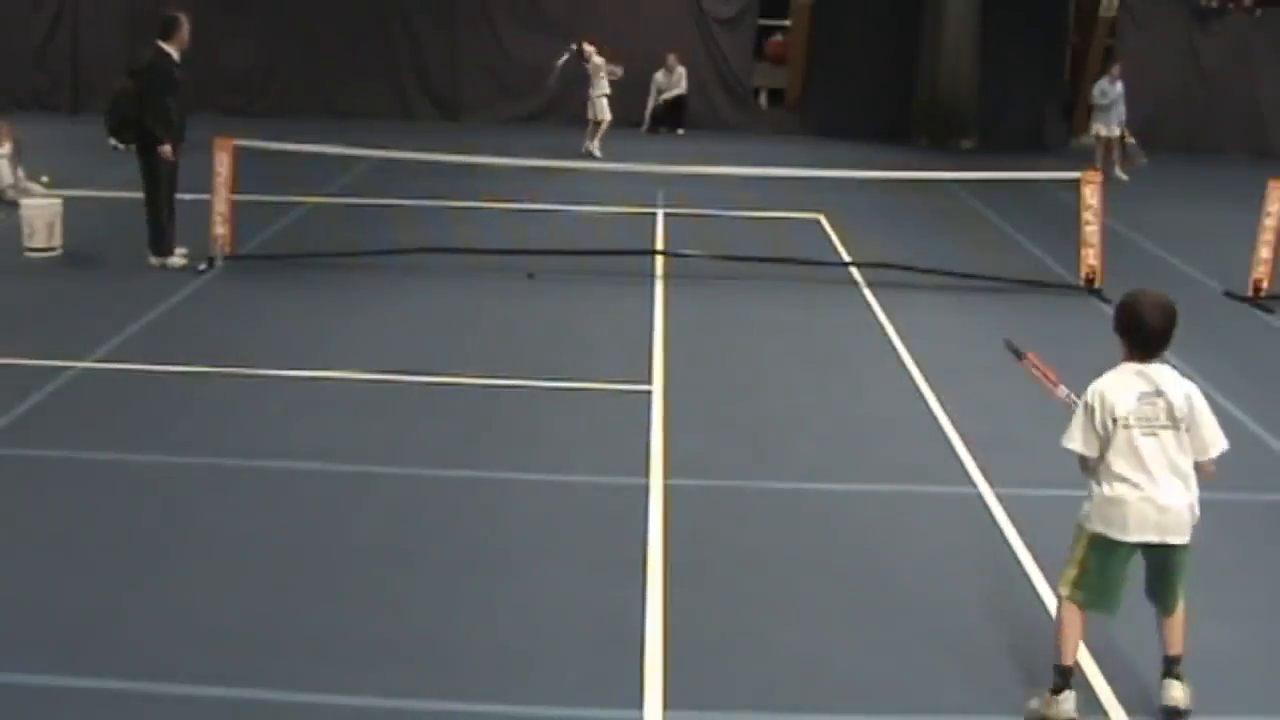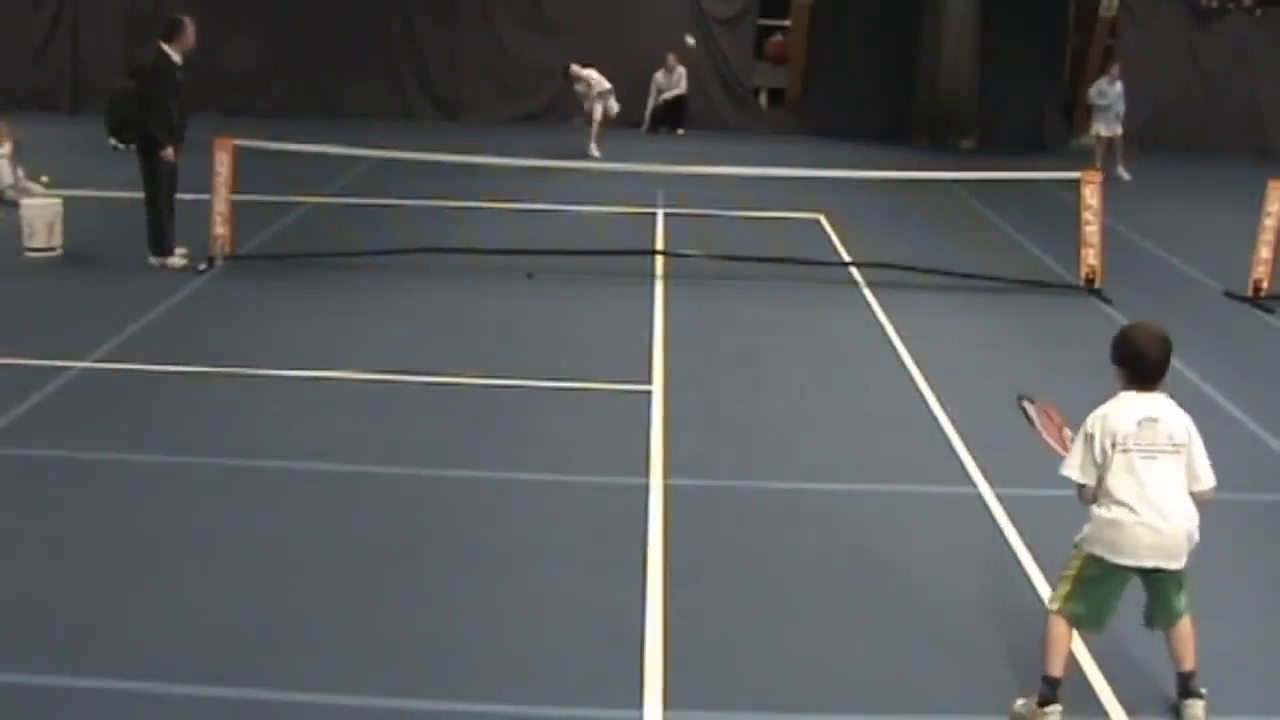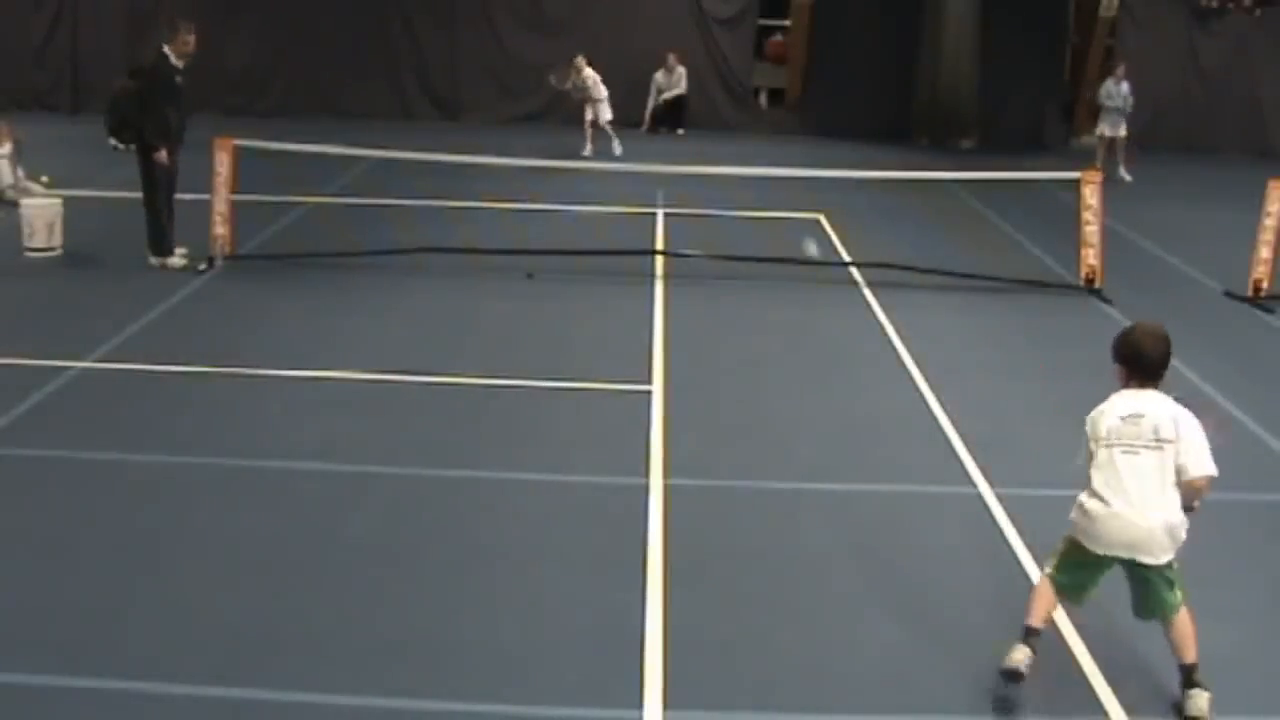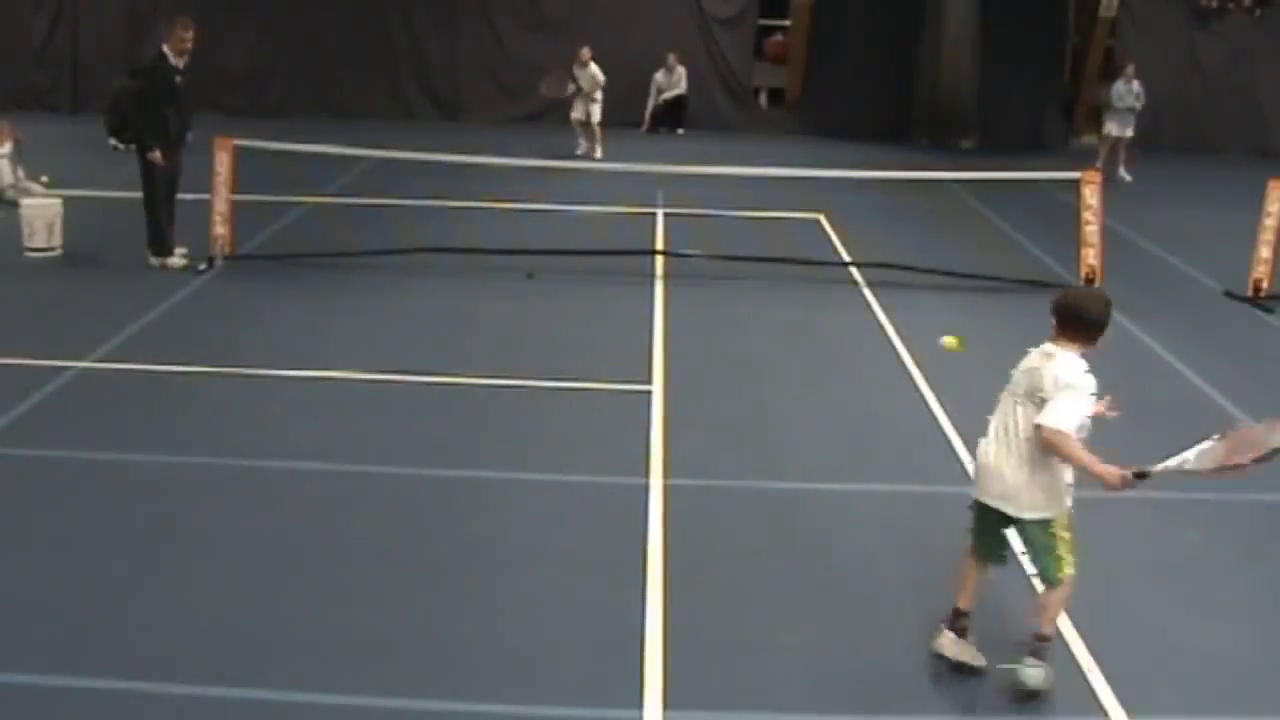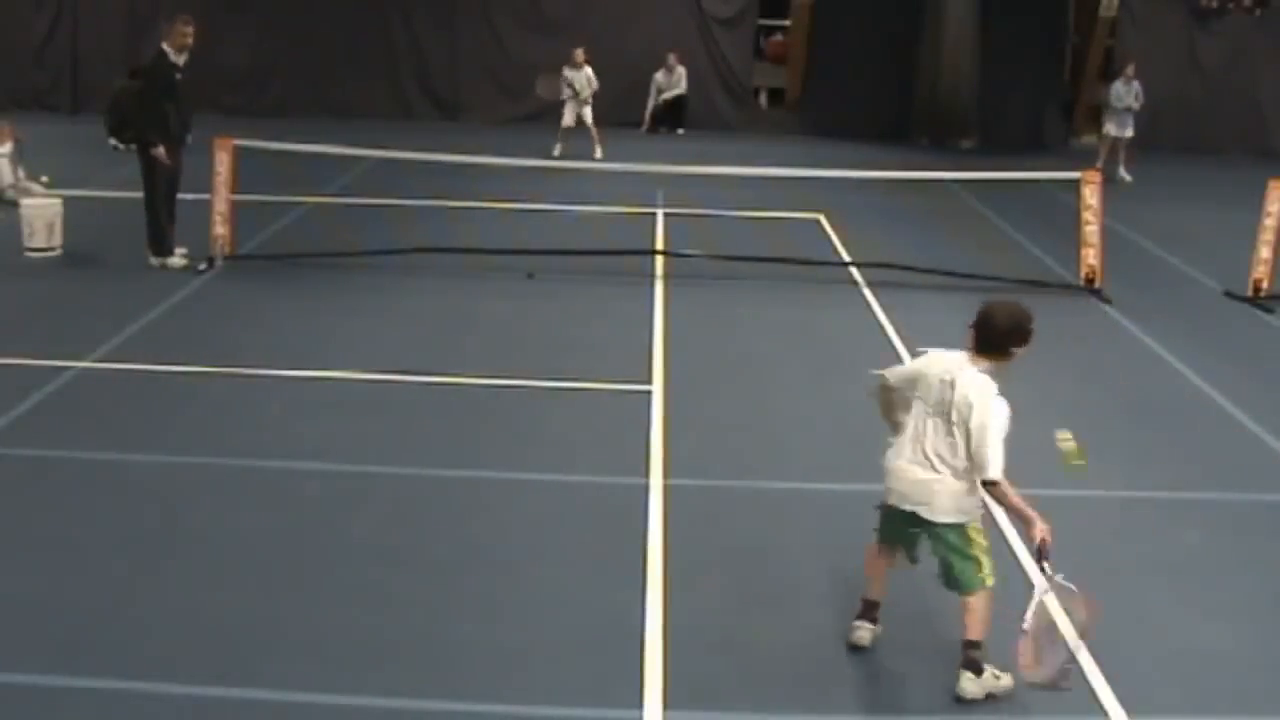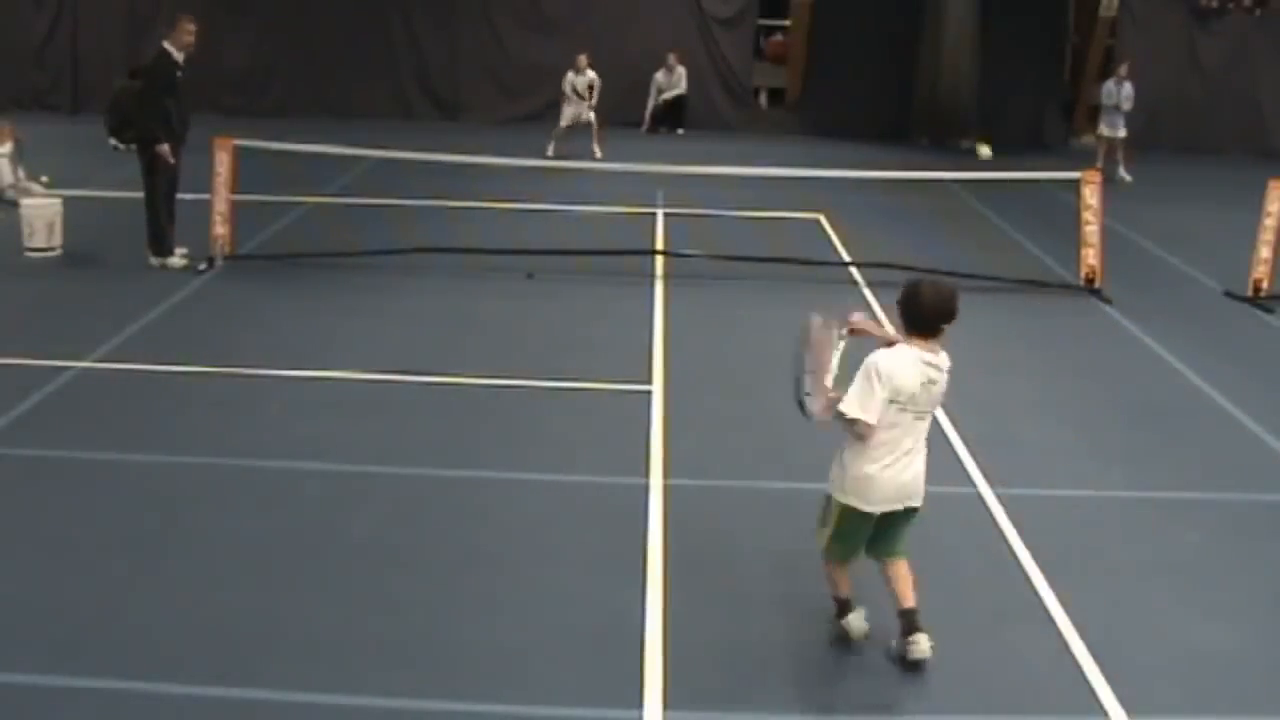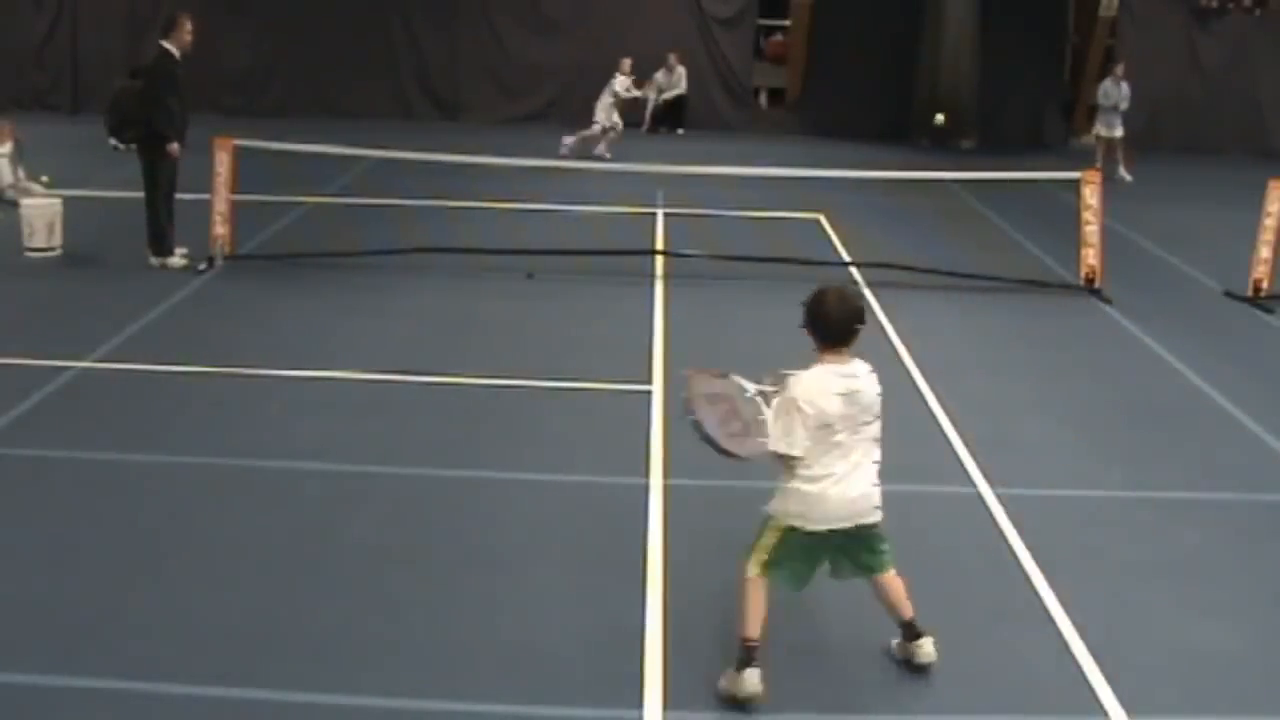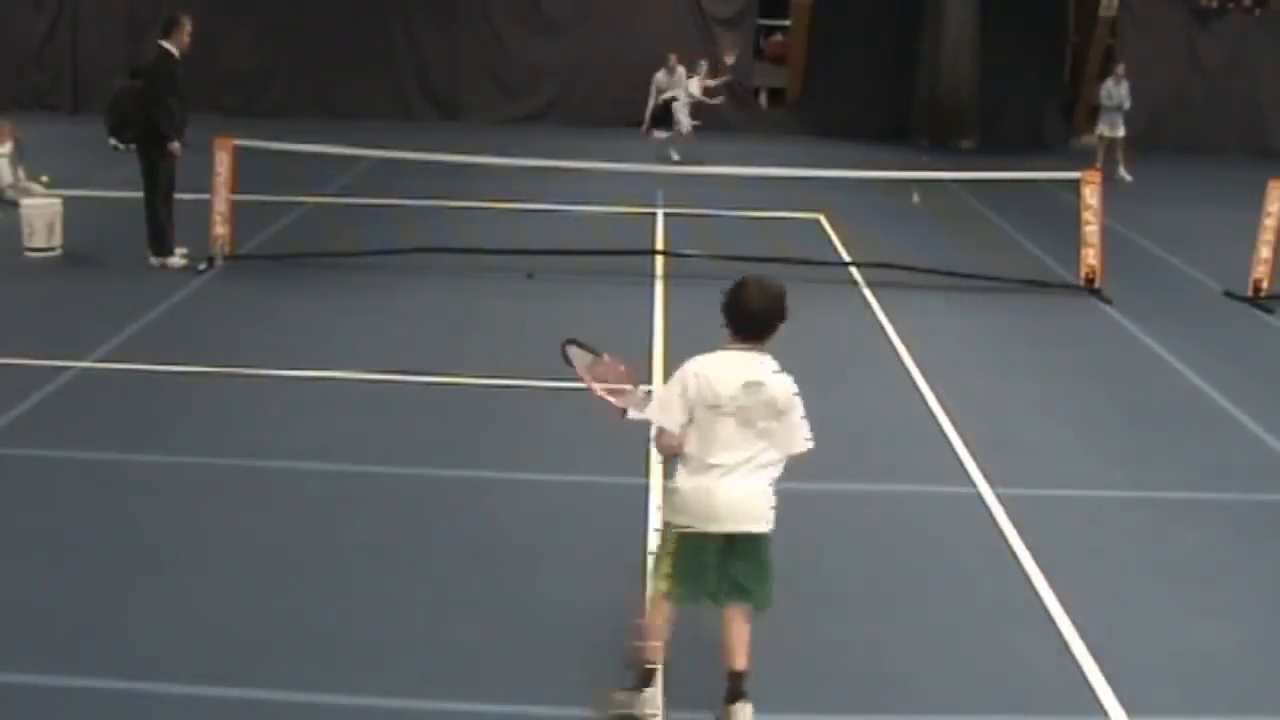
dt=0.3s
person 1, frame 1
left shoulder: (1102, 390)
right shoulder: (1186, 391)
left elbow: (1088, 463)
right elbow: (1207, 466)
left hip: (1116, 513)
right hip: (1173, 514)
left knee: (1074, 597)
right knee: (1170, 599)
right ankle: (1174, 684)
person 1, frame 2
left shoulder: (1102, 418)
right shoulder: (1182, 421)
left elbow: (1086, 493)
right elbow: (1203, 492)
left hip: (1114, 535)
right hip: (1172, 537)
left knee: (1063, 611)
right knee: (1175, 613)
person 1, frame 3
left shoulder: (1101, 414)
right shoulder: (1181, 417)
right elbow: (1197, 483)
right wrist: (1183, 502)
left hip: (1097, 524)
right hip: (1155, 532)
left knee: (1054, 580)
right knee: (1172, 607)
left ankle: (1023, 650)
person 1, frame 4
left shoulder: (1033, 358)
right shoulder: (1077, 378)
right elbow: (1049, 434)
left wrist: (1085, 411)
right wrist: (1099, 469)
left hip: (992, 476)
right hip: (1037, 493)
left knee: (978, 555)
right knee: (1059, 576)
left ankle: (954, 633)
right ankle: (1035, 656)
person 1, frame 5
left shoulder: (934, 361)
right shoulder: (990, 404)
left elbow: (887, 387)
right elbow: (991, 480)
left wrist: (897, 426)
right wrist: (1030, 518)
left hip: (902, 480)
right hip: (950, 499)
left knee: (885, 545)
right knee: (976, 583)
left ankle: (865, 622)
right ankle: (973, 670)
person 1, frame 6
left shoulder: (881, 364)
right shoulder: (942, 363)
left elbow: (857, 426)
left wrist: (837, 406)
right wrist: (874, 329)
left hip: (862, 482)
right hip: (908, 485)
left knee: (835, 550)
right knee: (891, 553)
left ankle: (849, 613)
right ankle: (913, 634)
person 1, frame 7
left shoulder: (800, 390)
right shoulder: (868, 378)
left elbow: (788, 462)
left wrist: (779, 433)
left hip: (808, 503)
right hip: (863, 500)
left knee: (759, 571)
right knee: (879, 567)
left ankle: (747, 669)
right ankle: (917, 640)
person 1, frame 8
left shoulder: (697, 372)
right shoulder: (784, 386)
left elbow: (666, 443)
right elbow: (789, 449)
left hip: (697, 502)
right hip: (751, 510)
left knee: (665, 593)
right knee: (739, 604)
person 2, frame 1
left shoulder: (168, 61)
right shoulder: (156, 64)
right elbow: (151, 106)
right wrist: (161, 140)
left hip: (169, 140)
right hip: (156, 143)
left knee: (167, 195)
right knee: (158, 197)
left ankle: (166, 245)
right ankle: (160, 252)
person 2, frame 2
left shoulder: (171, 63)
right shoulder: (158, 67)
right elbow: (153, 110)
right wrist: (163, 144)
left hip: (169, 141)
right hip: (156, 144)
left knee: (167, 195)
right knee: (158, 197)
left ankle: (167, 244)
right ankle: (160, 252)
person 2, frame 3
left shoulder: (175, 66)
right shoulder: (157, 69)
right elbow: (149, 111)
left wrist: (175, 138)
right wrist: (156, 146)
left hip: (170, 142)
right hip: (155, 145)
left knee: (167, 195)
right knee: (157, 197)
left ankle: (166, 244)
right ankle: (160, 252)
person 2, frame 4
left shoulder: (180, 65)
right shoulder: (156, 68)
right elbow: (146, 109)
left wrist: (185, 129)
right wrist: (151, 146)
left hip: (174, 141)
right hip: (156, 145)
left knee: (168, 195)
right knee: (157, 197)
left ankle: (167, 245)
right ankle: (160, 252)
person 2, frame 5
left shoulder: (181, 63)
right shoulder: (157, 66)
right elbow: (147, 106)
left wrist: (185, 131)
right wrist: (154, 142)
left hip: (174, 141)
right hip: (158, 143)
left knee: (169, 195)
right knee: (158, 196)
left ankle: (167, 245)
right ankle: (160, 252)
person 2, frame 6
left shoulder: (177, 62)
right shoulder: (159, 64)
right elbow: (150, 105)
left wrist: (176, 137)
right wrist: (159, 140)
left hip: (172, 140)
right hip: (158, 143)
left knee: (168, 194)
right knee: (158, 196)
left ankle: (166, 245)
right ankle: (160, 252)
person 2, frame 7
left shoulder: (170, 60)
right shoulder: (162, 63)
right elbow: (156, 104)
left wrist: (174, 137)
right wrist: (169, 138)
left hip: (167, 140)
right hip: (158, 142)
left knee: (166, 194)
right knee: (158, 195)
left ankle: (166, 245)
right ankle: (160, 252)
person 2, frame 8
left shoulder: (166, 60)
right shoulder: (162, 63)
right elbow: (157, 104)
left wrist: (172, 136)
right wrist: (170, 138)
left hip: (162, 139)
right hip: (157, 141)
left knee: (164, 194)
right knee: (158, 195)
left ankle: (165, 245)
right ankle: (160, 252)
